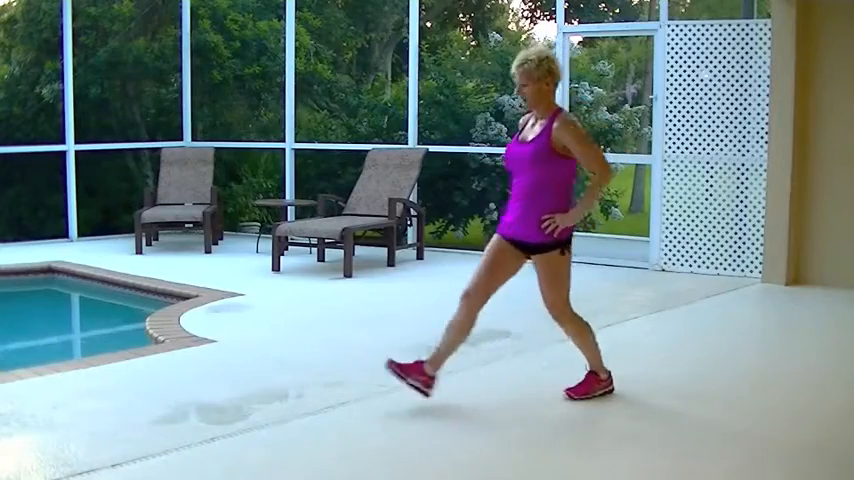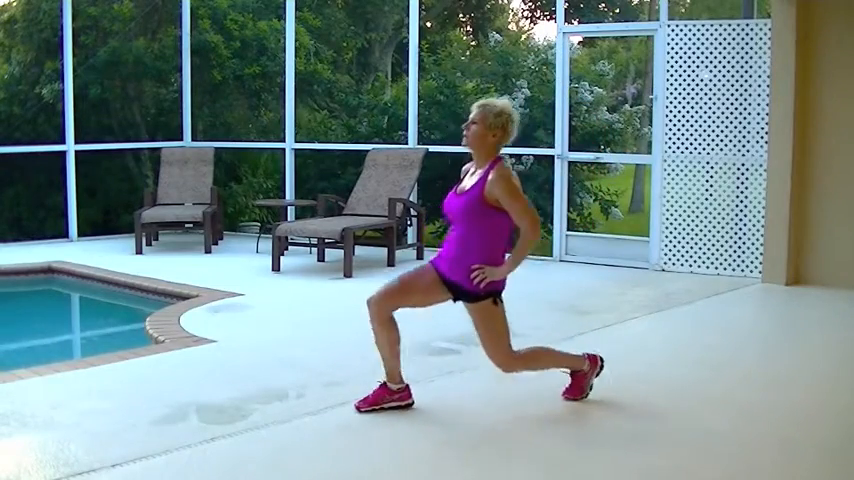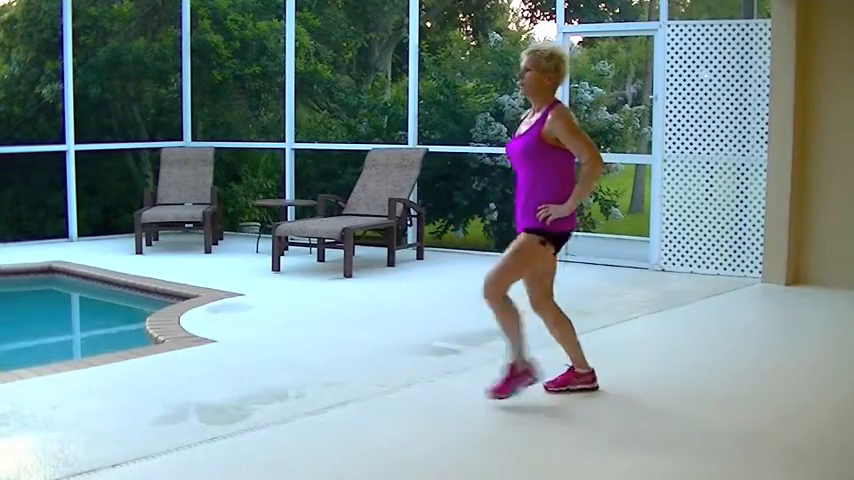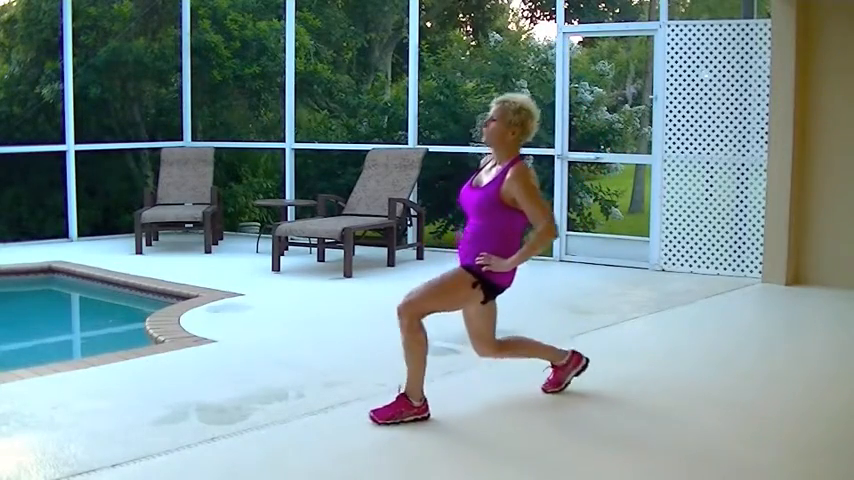
dt=1s
person 1, frame 1
left shoulder: (563, 126)
right shoulder: (526, 122)
left elbow: (602, 172)
left wrist: (574, 215)
left hip: (547, 234)
right hip: (511, 229)
left knee: (559, 311)
right knee: (472, 297)
left ankle: (600, 375)
right ankle: (426, 372)
person 1, frame 2
left shoulder: (500, 177)
right shoulder: (468, 169)
left elbow: (532, 229)
left wrist: (505, 268)
left hip: (479, 277)
right hip: (445, 267)
left knee: (506, 361)
right knee: (379, 304)
left ankle: (585, 365)
right ankle: (395, 388)
person 1, frame 3
left shoulder: (555, 118)
right shoulder: (529, 117)
left elbow: (593, 162)
left wrist: (564, 207)
left hip: (547, 226)
right hip: (530, 222)
left knee: (493, 288)
right knee: (542, 303)
left ankle: (520, 365)
right ankle: (581, 371)
person 1, frame 4
left shoulder: (516, 175)
right shoulder: (489, 162)
left elbow: (547, 229)
left wrist: (511, 260)
left hip: (486, 269)
right hip: (473, 265)
left knee: (408, 309)
right knee: (486, 347)
left ankle: (413, 401)
right ankle: (566, 359)
